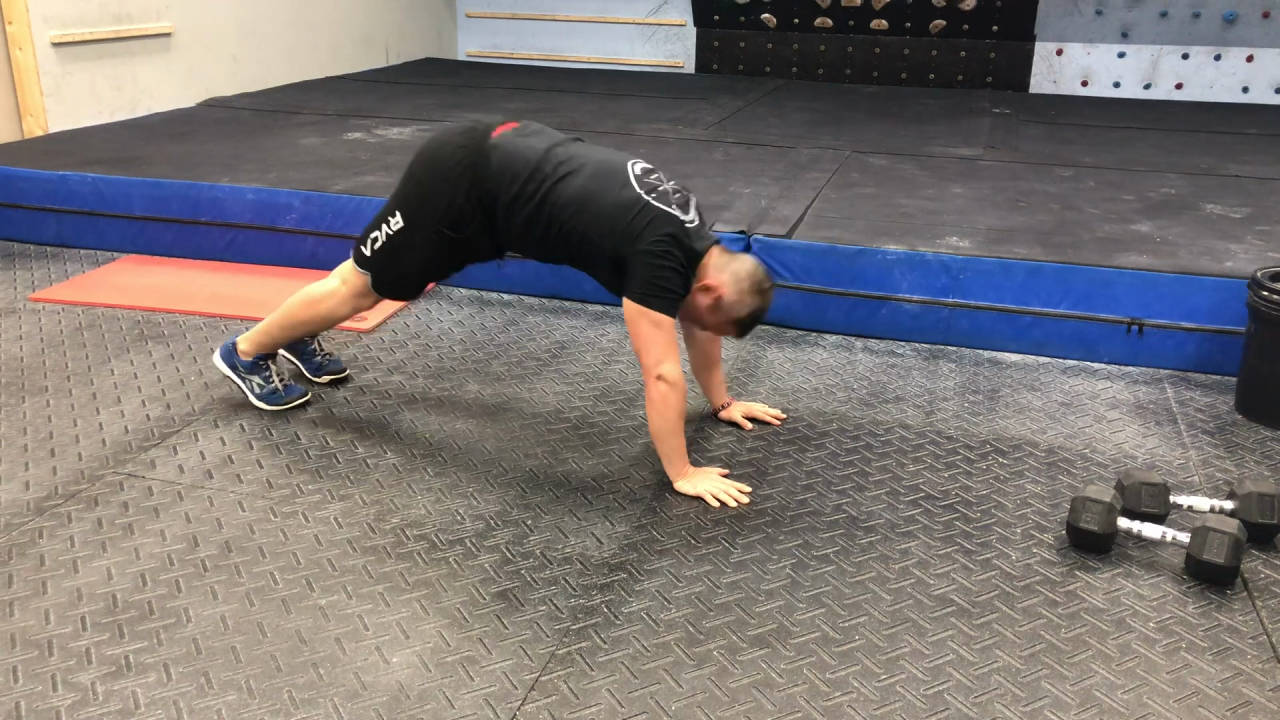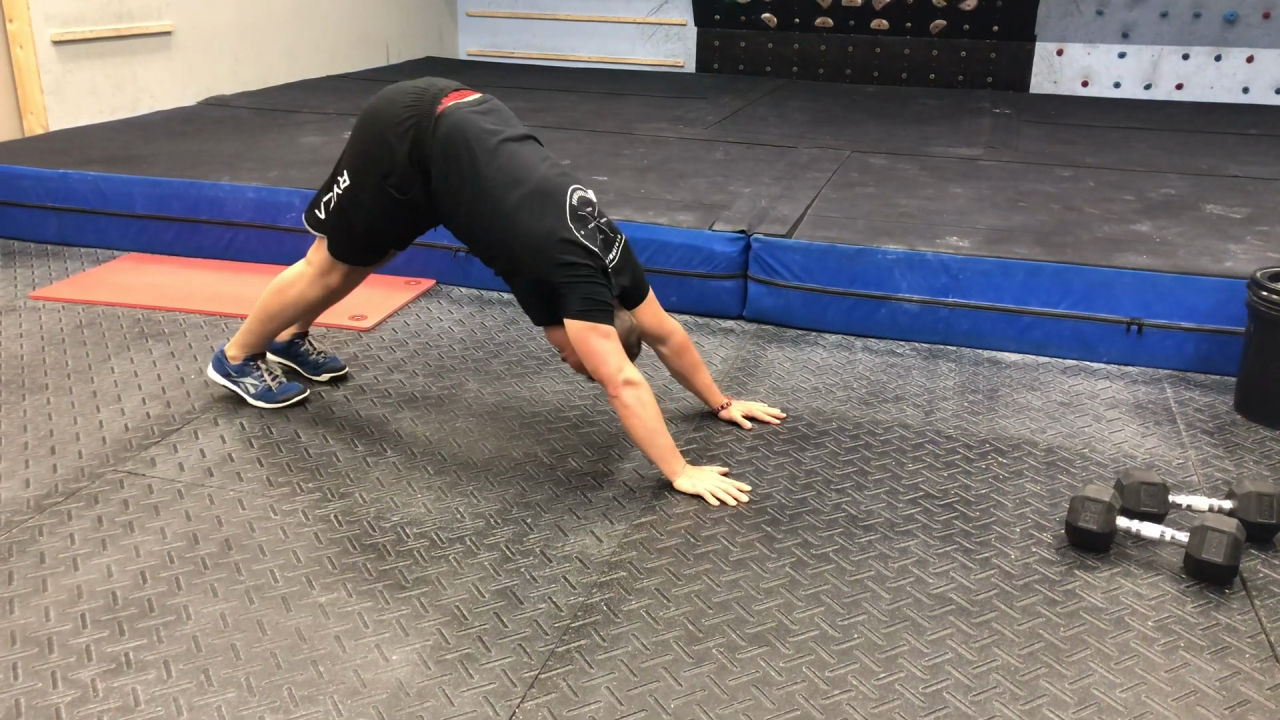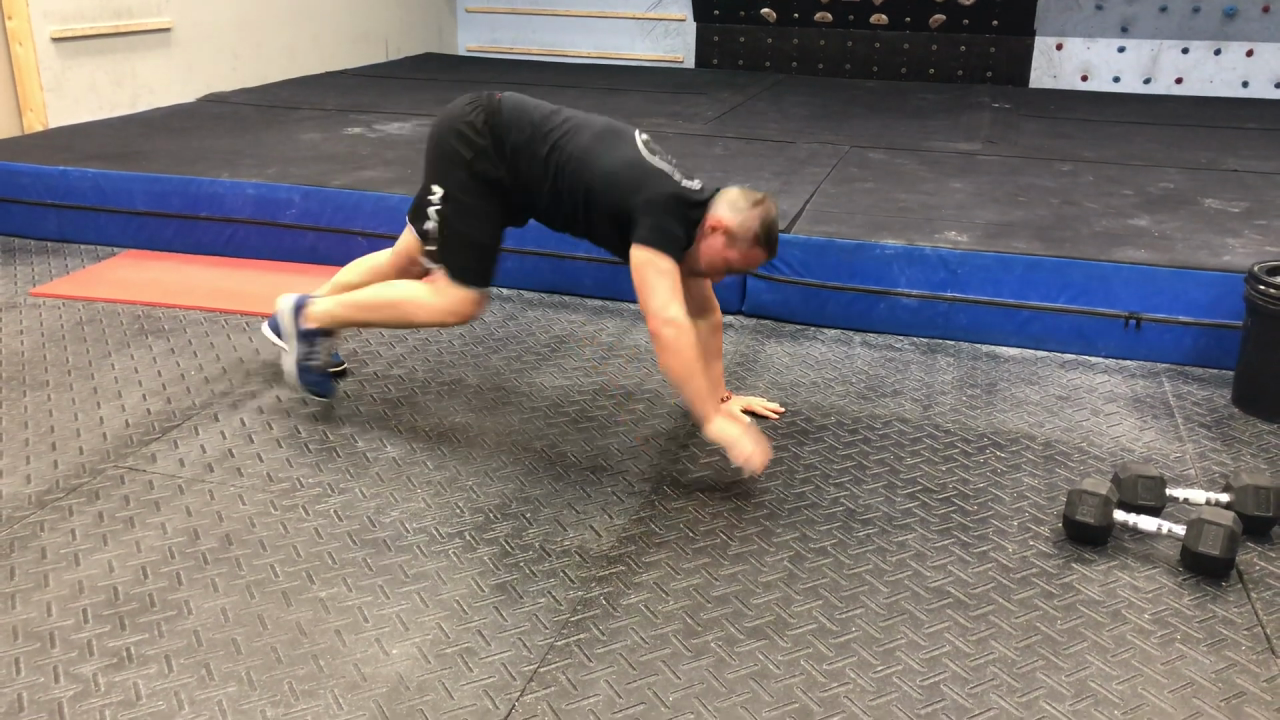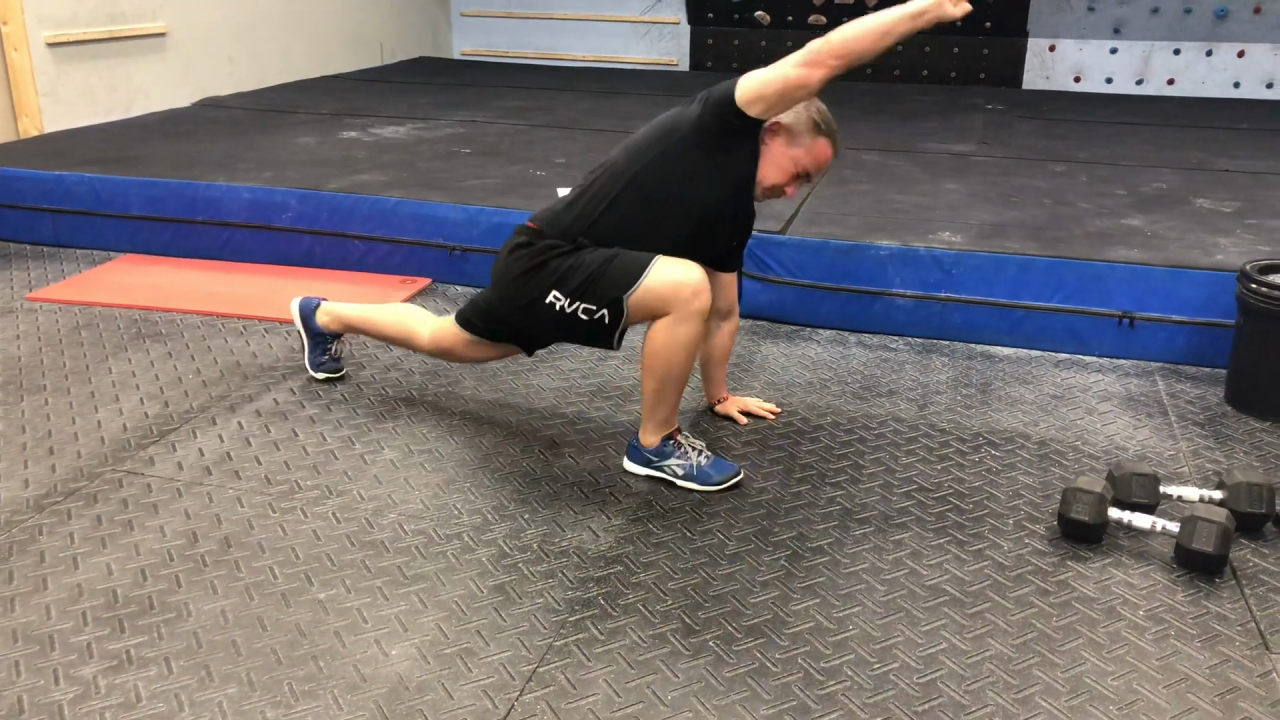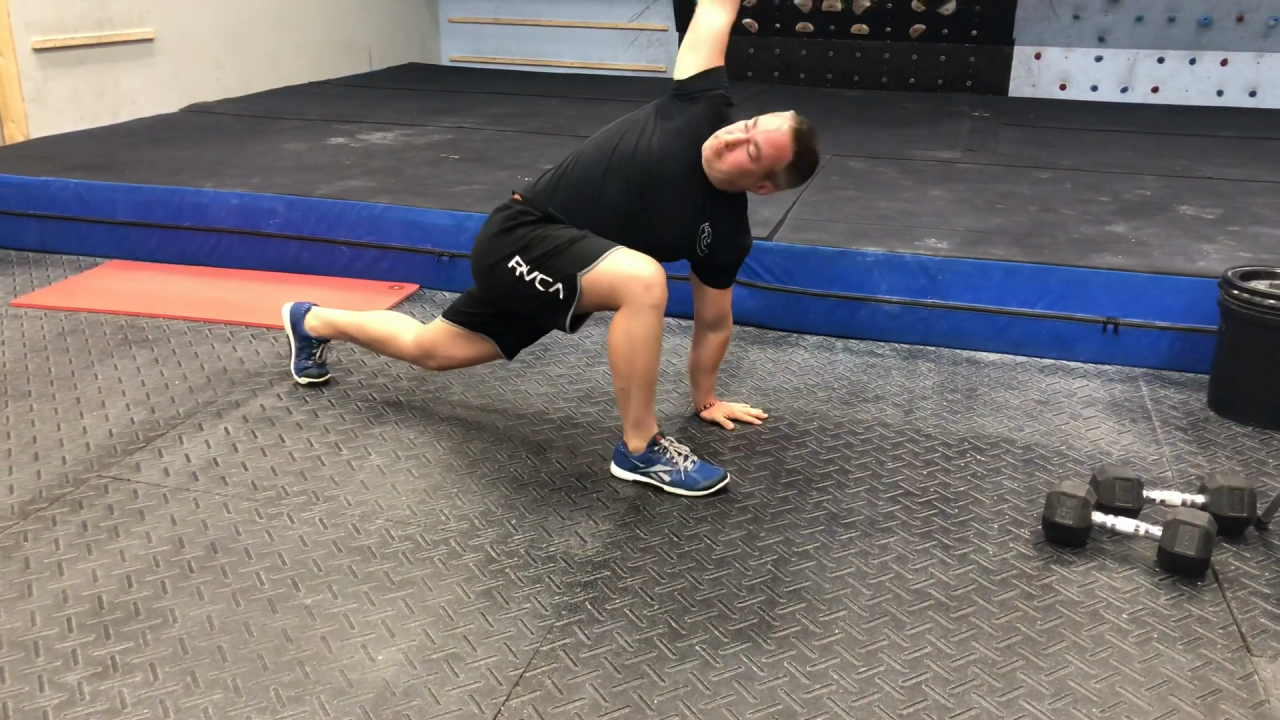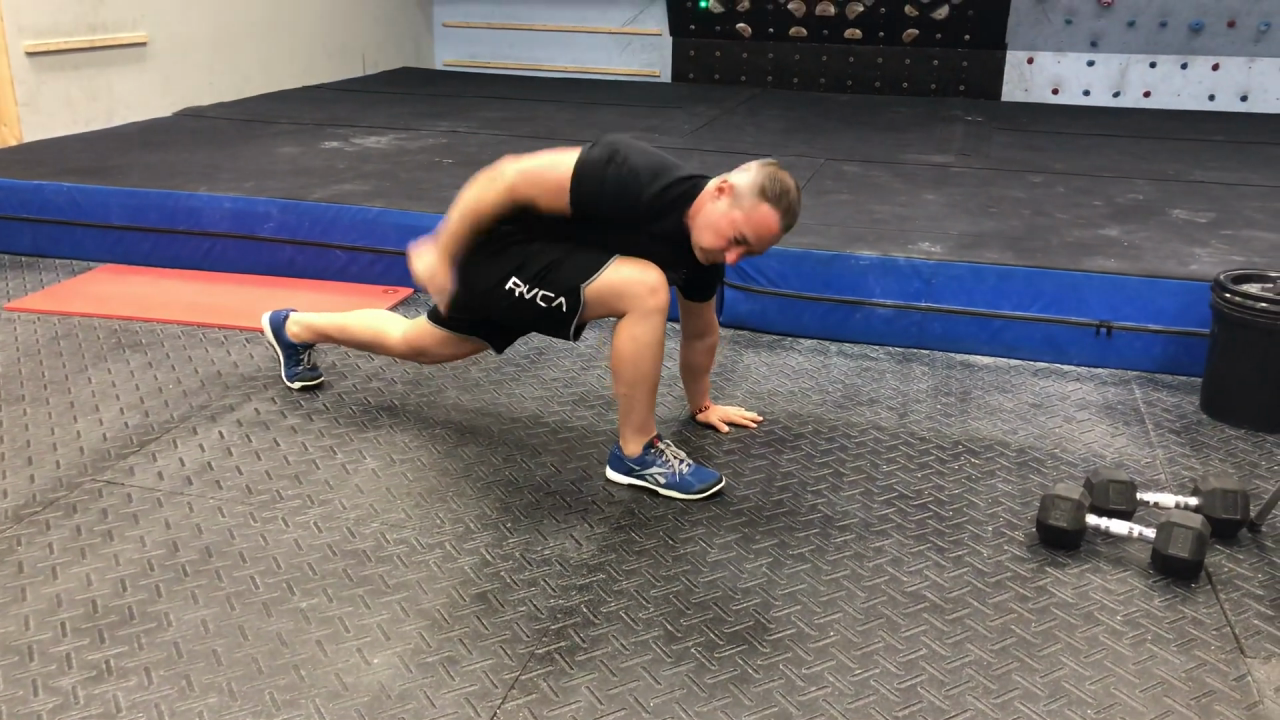
dt=0.7s
person 1, frame 1
left shoulder: (689, 239)
right shoulder: (662, 256)
left elbow: (698, 323)
right elbow: (661, 373)
left wrist: (721, 401)
right wrist: (682, 474)
left hip: (496, 158)
right hip: (466, 179)
left knee: (385, 270)
right knee: (366, 282)
left ankle: (298, 336)
right ankle: (246, 351)
person 1, frame 2
left shoulder: (607, 258)
right shoulder: (578, 275)
left elbow: (664, 332)
right elbow: (623, 382)
left wrist: (720, 402)
right wrist: (681, 473)
left hip: (453, 117)
right hip: (409, 132)
left knee: (366, 256)
right knee: (333, 262)
left ankle: (290, 337)
right ankle: (237, 357)
person 1, frame 3
left shoulder: (697, 212)
right shoulder: (660, 213)
left elbow: (700, 307)
right elbow: (668, 324)
left wrist: (717, 398)
right wrist: (720, 418)
left hip: (499, 143)
right hip: (479, 141)
left knee: (410, 259)
right knee: (459, 299)
left ankle: (301, 320)
right ankle: (308, 318)
person 1, frame 4
left shoulder: (734, 213)
right shoulder: (718, 128)
left elbow: (722, 311)
right elbow: (820, 61)
left wrist: (718, 393)
left hip: (548, 274)
right hip: (542, 266)
left knee: (450, 343)
right knee: (684, 287)
left ankle: (323, 316)
right ankle: (653, 443)
person 1, frame 5
left shoulder: (727, 232)
right shoulder: (705, 107)
left elbow: (713, 322)
left wrist: (705, 398)
left hip: (547, 270)
right hip: (517, 236)
left knee: (430, 350)
right knee: (643, 281)
left ankle: (312, 322)
right ankle: (640, 450)
person 1, frame 6
left shoulder: (708, 256)
right shoulder: (639, 181)
left elbow: (700, 331)
right elbow: (512, 178)
left wrist: (701, 402)
right wrist: (442, 250)
left hip: (529, 266)
right hip: (499, 252)
left knee: (414, 341)
right knee: (645, 289)
left ankle: (295, 329)
right ankle: (636, 451)
